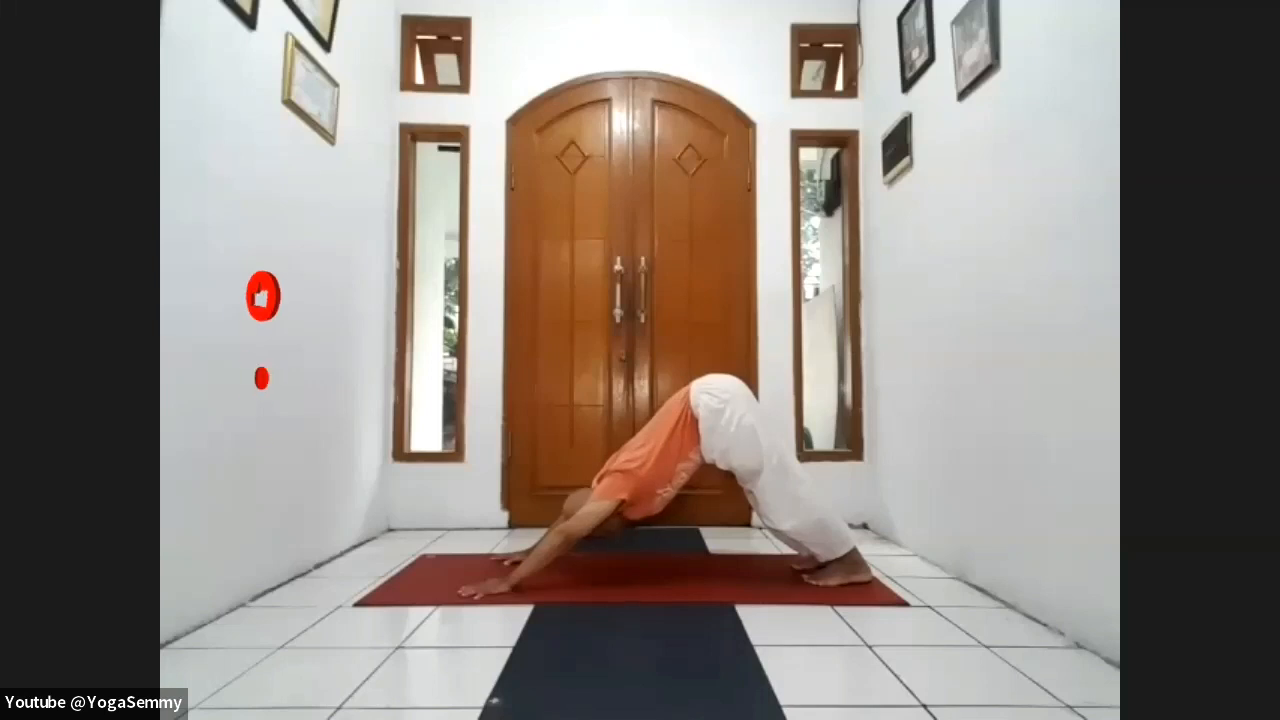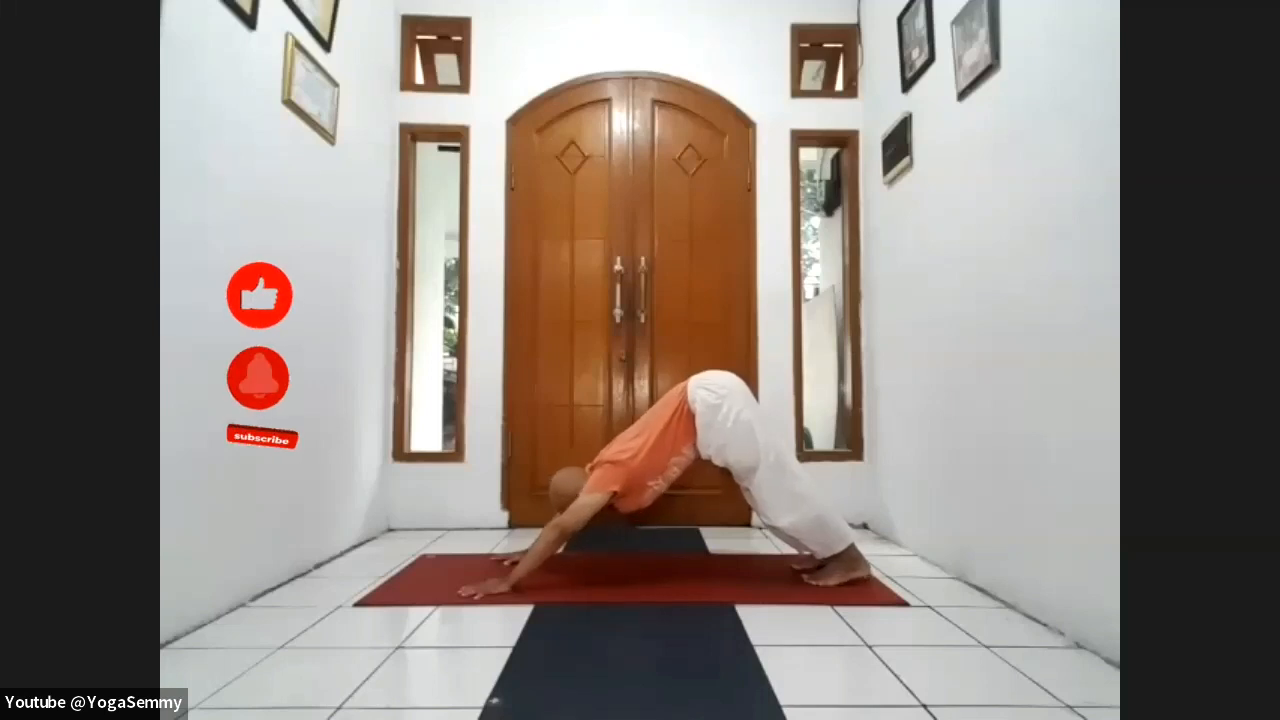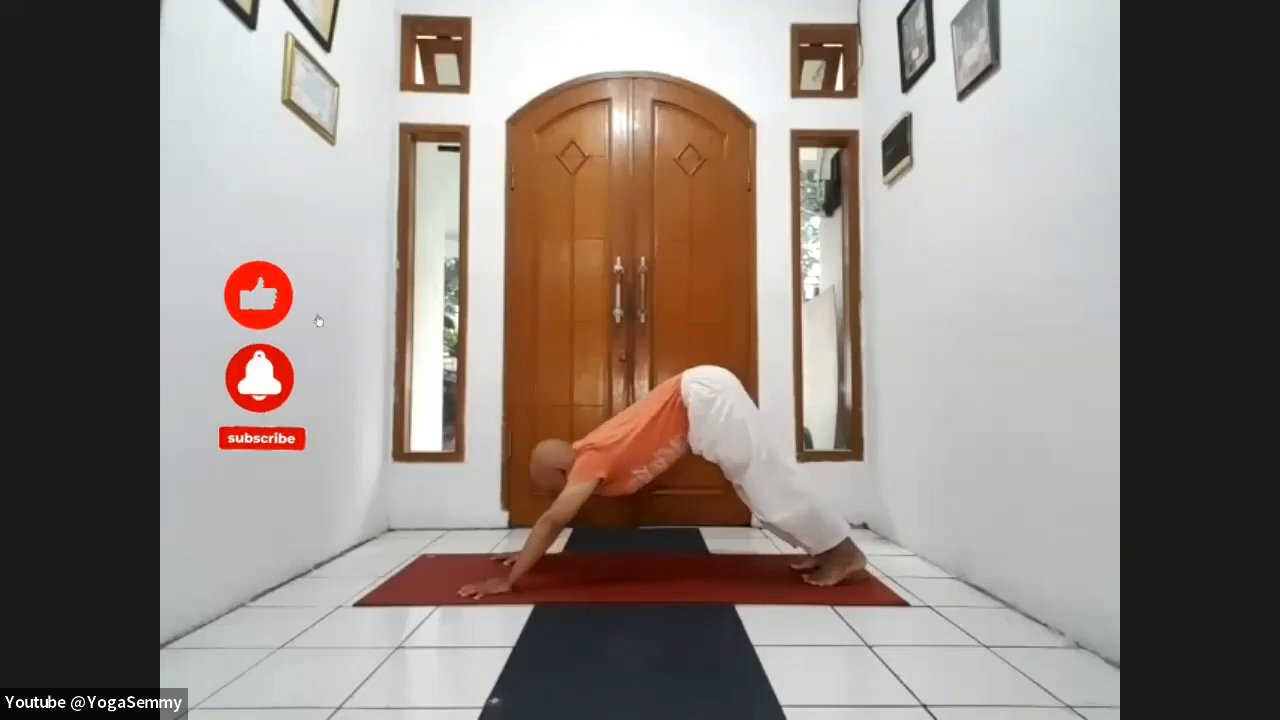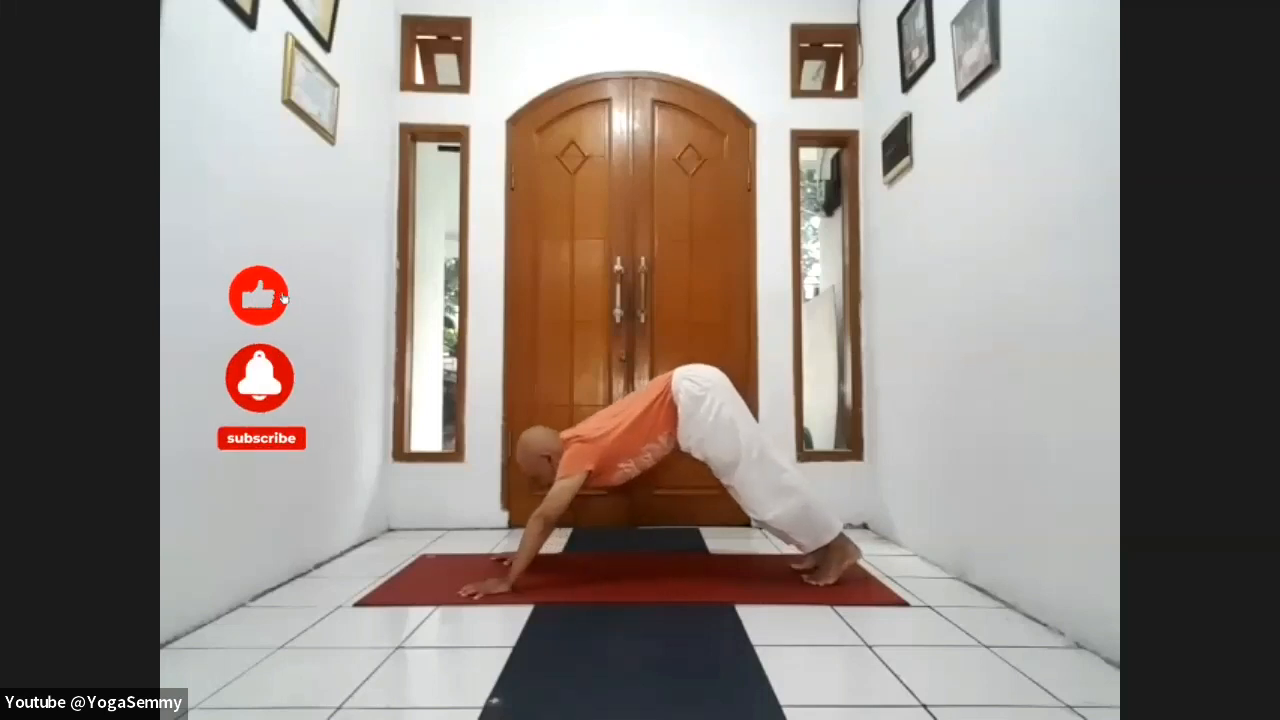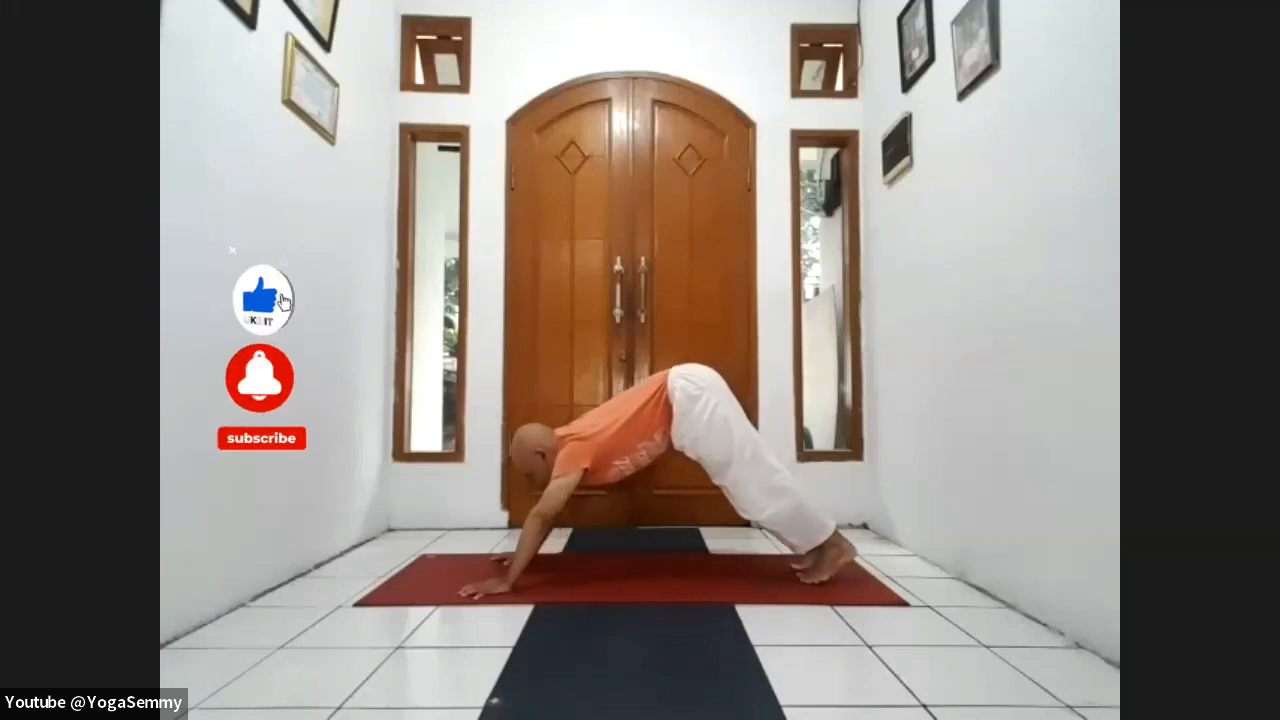
dt=0.4s
person 1, frame 1
left shoulder: (617, 487)
right shoulder: (612, 485)
left elbow: (567, 532)
right elbow: (567, 523)
left wrist: (510, 580)
right wrist: (533, 552)
left hip: (714, 406)
right hip: (713, 400)
left knee: (775, 485)
right knee: (770, 483)
left ankle: (848, 561)
right ankle: (827, 551)
person 1, frame 2
left shoulder: (607, 477)
right shoulder: (602, 475)
left elbow: (562, 526)
right elbow: (563, 522)
left wrist: (508, 580)
right wrist: (531, 554)
left hip: (712, 402)
right hip: (710, 397)
left knee: (773, 482)
right knee: (768, 479)
left ankle: (847, 558)
right ankle: (829, 550)
person 1, frame 3
left shoulder: (590, 461)
right shoulder: (585, 456)
left elbow: (553, 520)
right elbow: (555, 519)
left wrist: (508, 580)
right wrist: (527, 555)
left hip: (704, 397)
right hip: (702, 394)
left knee: (767, 478)
right knee: (761, 477)
left ankle: (843, 552)
right ankle: (826, 548)
person 1, frame 4
left shoulder: (576, 454)
right shoulder: (573, 447)
left elbow: (544, 516)
right elbow: (548, 516)
left wrist: (507, 580)
right wrist: (524, 555)
left hip: (695, 395)
right hip: (691, 394)
left knee: (758, 476)
right knee: (755, 474)
left ankle: (836, 546)
right ankle: (823, 546)
person 1, frame 5
left shoulder: (572, 451)
right shoulder: (567, 444)
left elbow: (541, 515)
right elbow: (546, 515)
left wrist: (507, 580)
right wrist: (524, 556)
left hip: (689, 395)
right hip: (685, 393)
left knee: (752, 478)
right knee: (749, 476)
left ankle: (830, 544)
right ankle: (818, 545)
